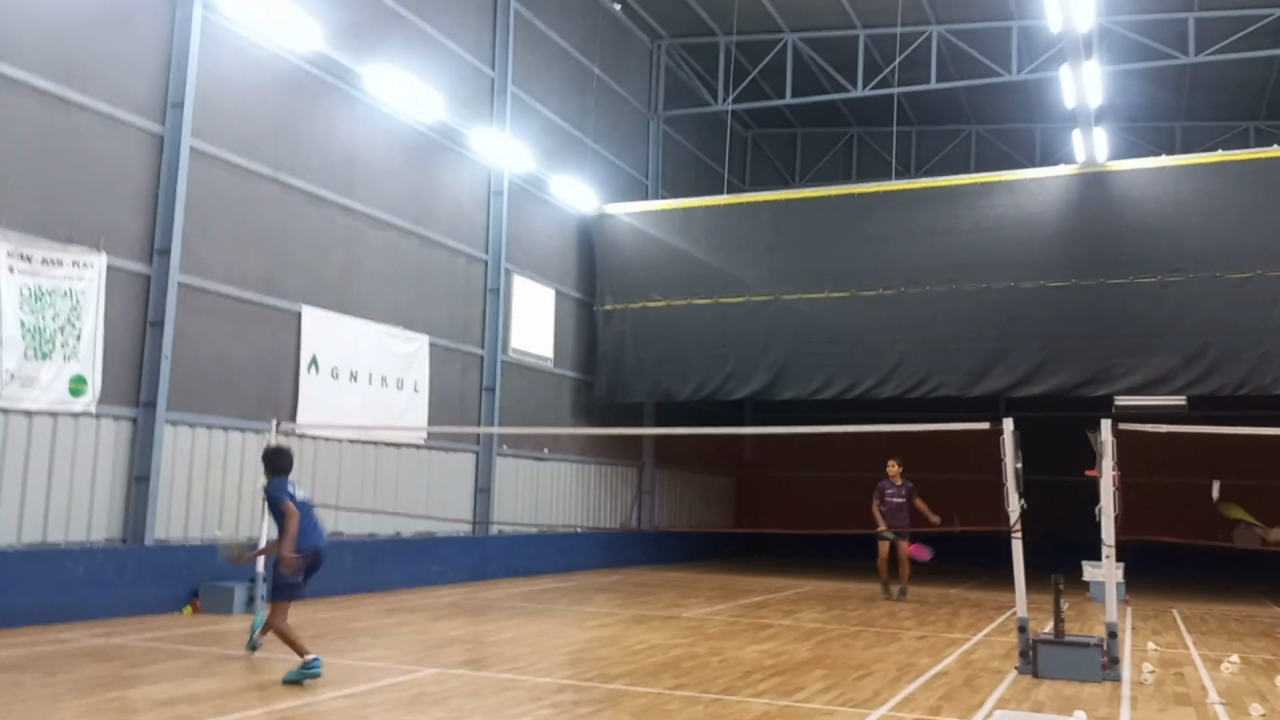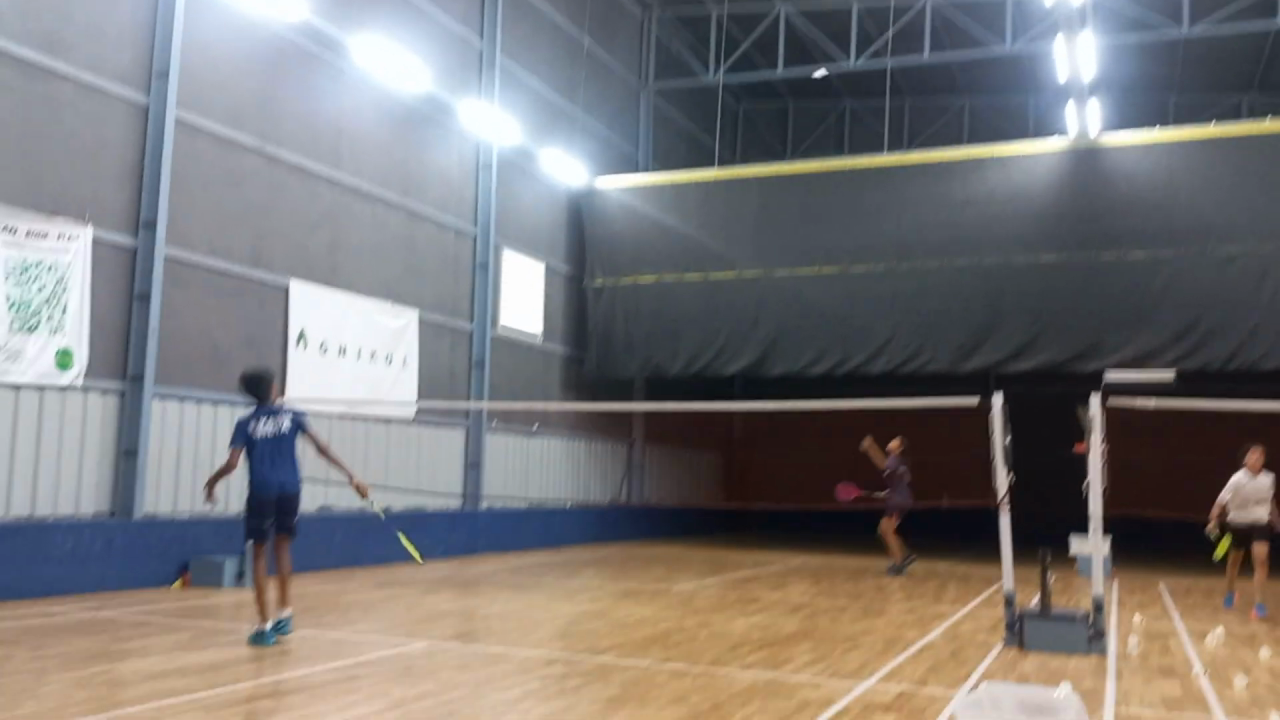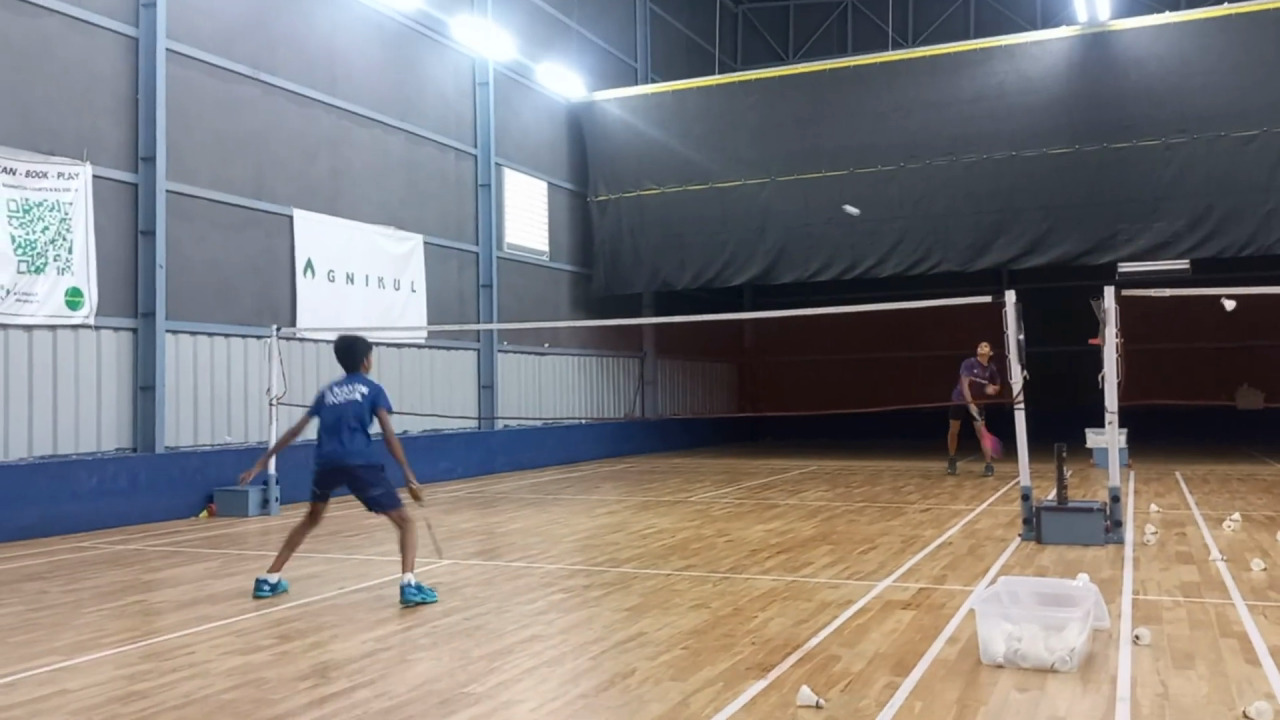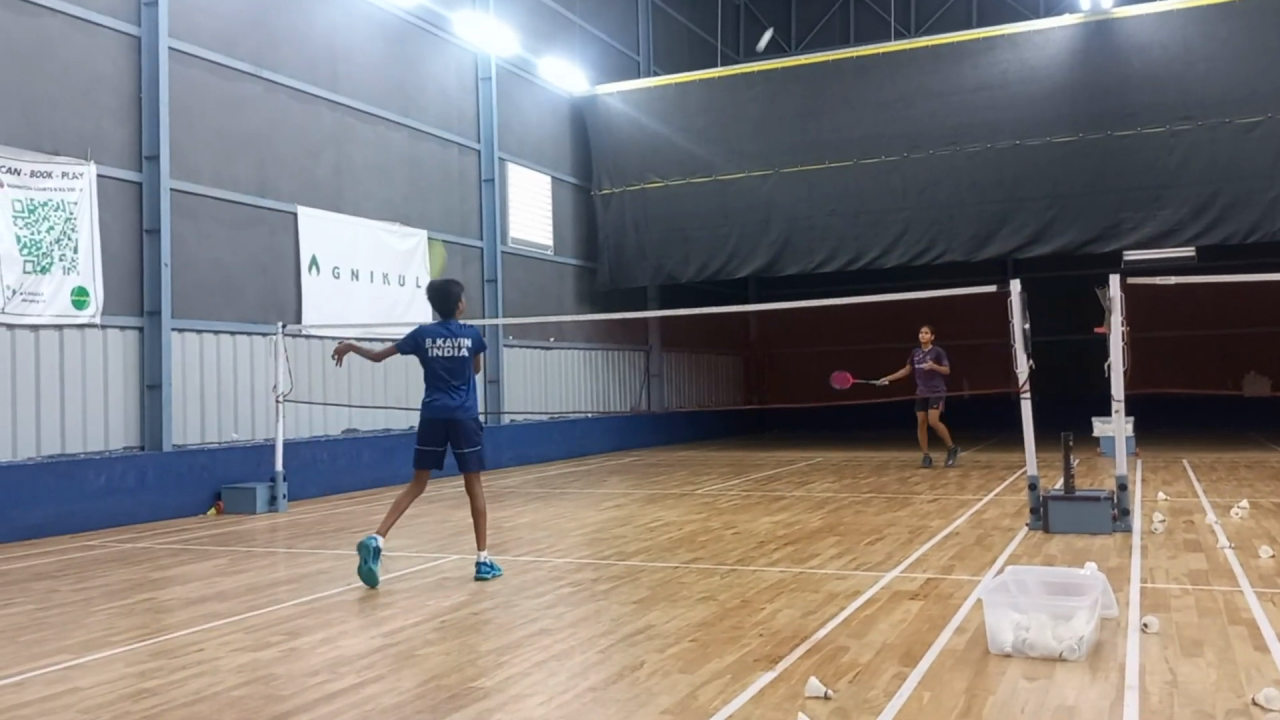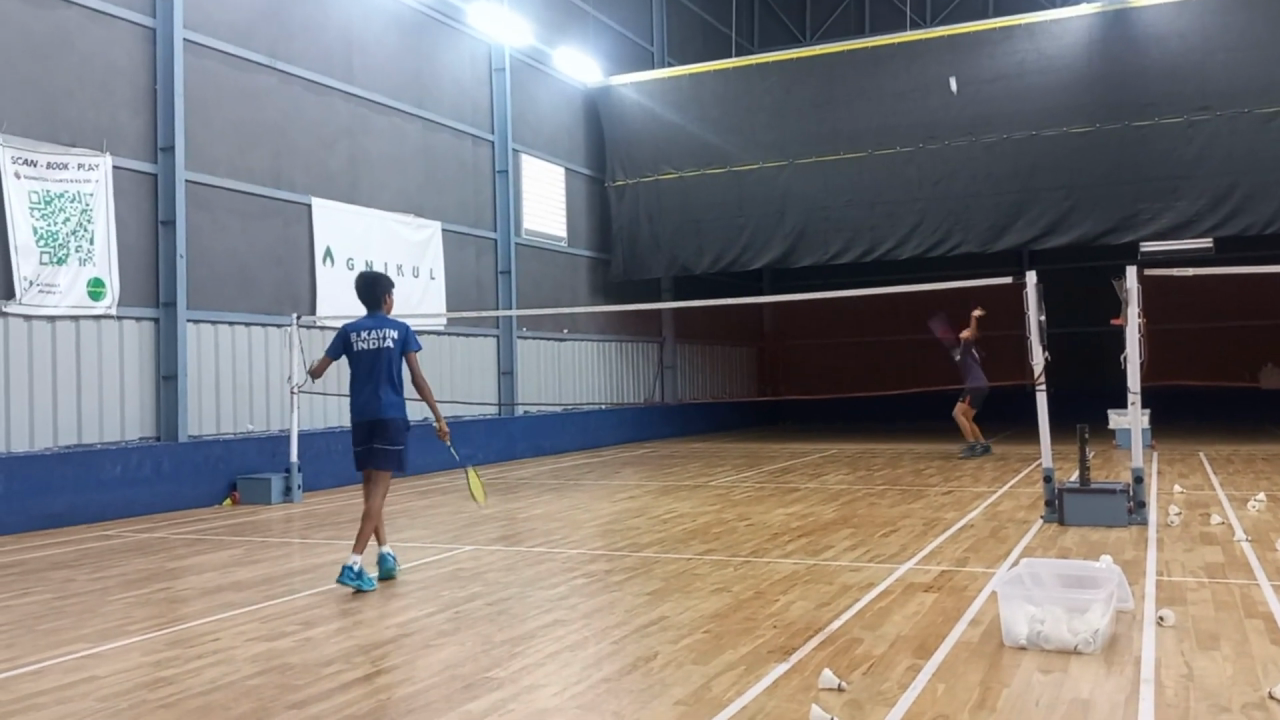
dt=1s
person 1, frame 1
left shoulder: (274, 487)
right shoulder: (294, 489)
left elbow: (292, 513)
left wrist: (285, 549)
right wrist: (257, 554)
left hip: (298, 551)
right hip: (314, 550)
left knee: (278, 619)
right knee: (280, 600)
left ankle: (310, 661)
right ankle: (261, 636)
person 1, frame 2
left shoulder: (246, 424)
right shoulder: (291, 415)
left elbow: (231, 464)
right elbow: (321, 448)
left wrist: (212, 481)
right wrist: (351, 476)
left hip: (261, 493)
right hip: (289, 489)
left knee: (259, 555)
right knee: (282, 547)
left ankle: (265, 625)
right ankle: (284, 615)
person 1, frame 3
left shoulder: (327, 391)
right shoulder: (372, 389)
left elbow: (296, 430)
right elbow: (388, 434)
left wrist: (262, 463)
right wrist: (408, 474)
left hip: (327, 463)
right hip: (360, 463)
left knee: (311, 518)
right knee: (405, 521)
left ankle: (269, 578)
right ankle: (408, 583)
person 1, frame 4
left shoulder: (422, 334)
right shoulder: (471, 334)
left elbow: (377, 356)
left wrist: (349, 347)
left hip: (432, 417)
right hip: (464, 418)
left knee: (416, 485)
right knee: (474, 486)
left ankle: (375, 540)
right ankle: (483, 560)
person 1, frame 5
left shoulder: (349, 331)
right shoulder: (400, 330)
left elbow: (317, 371)
right elbow: (417, 379)
left wrist: (313, 372)
right wrist: (438, 417)
left hip: (361, 417)
right hip: (390, 416)
left knee: (371, 483)
right knee: (378, 487)
left ankle: (385, 553)
right ankle: (353, 565)
